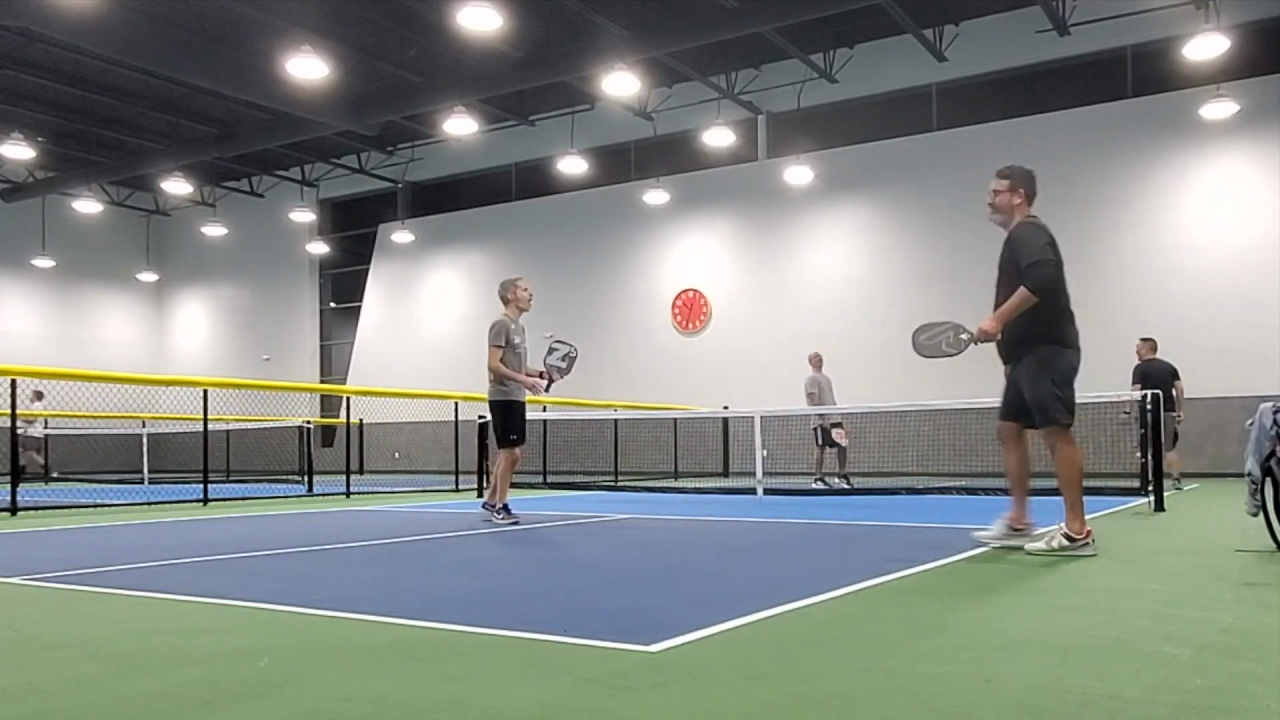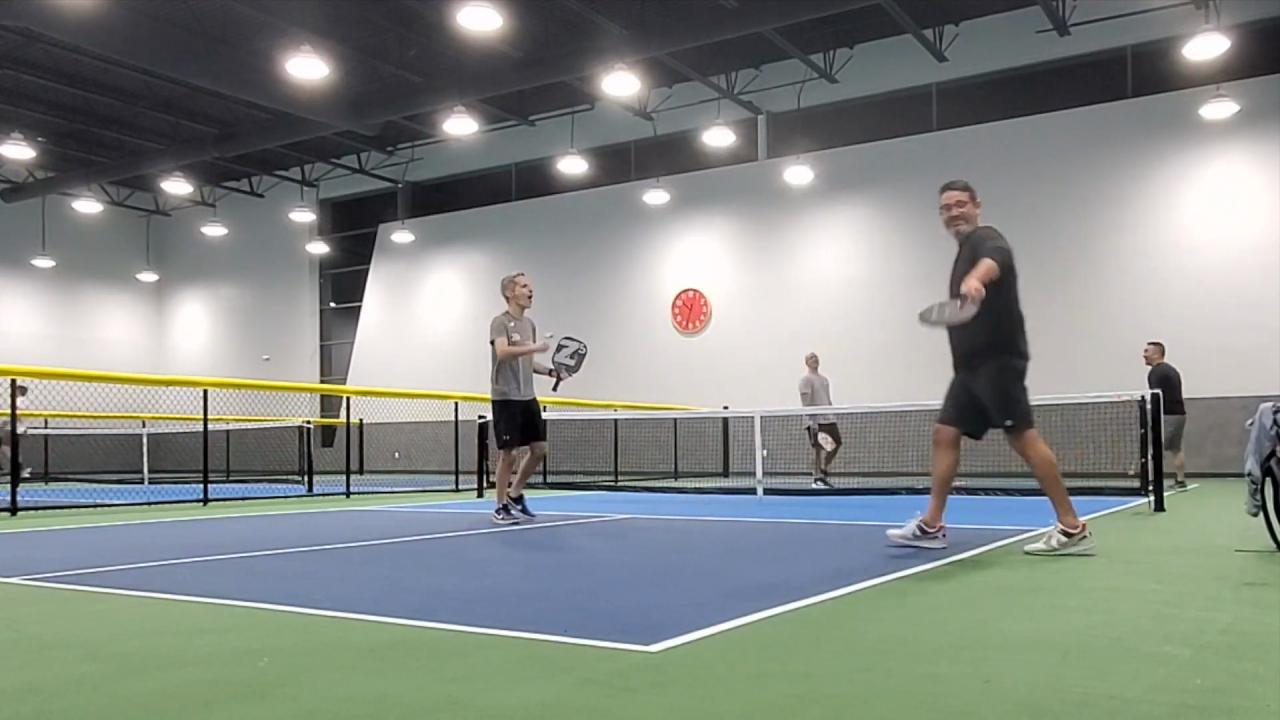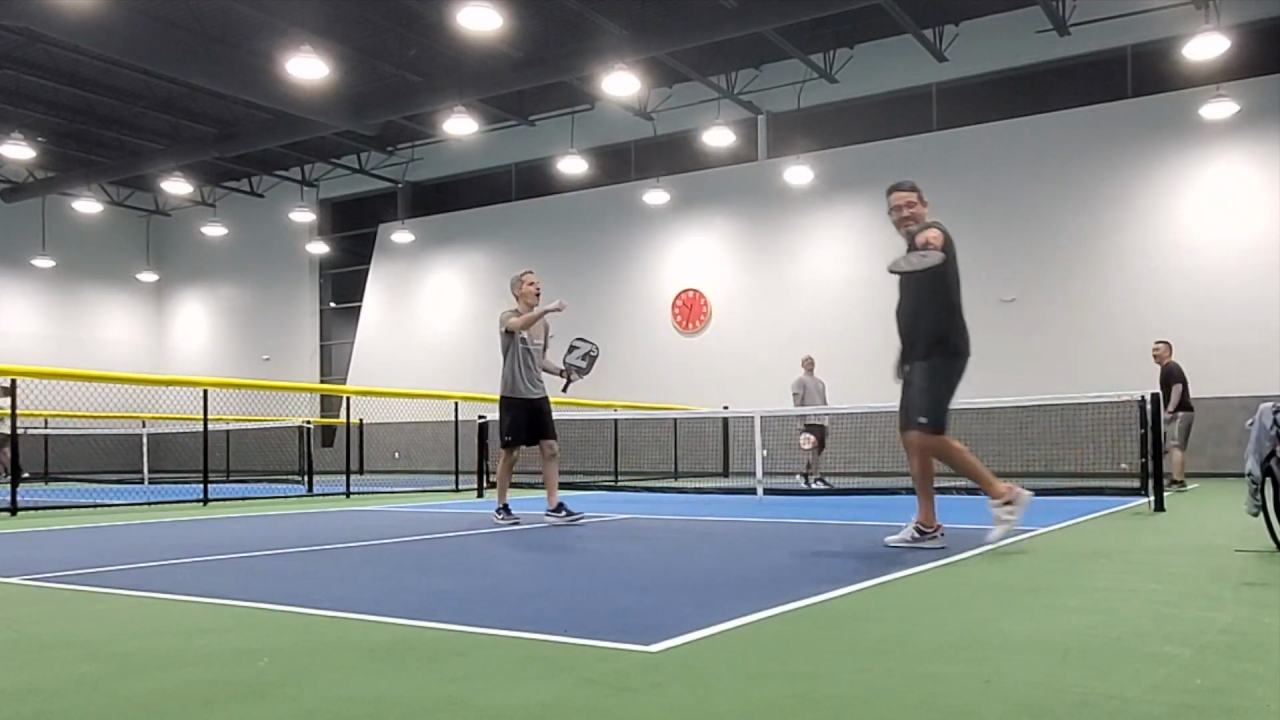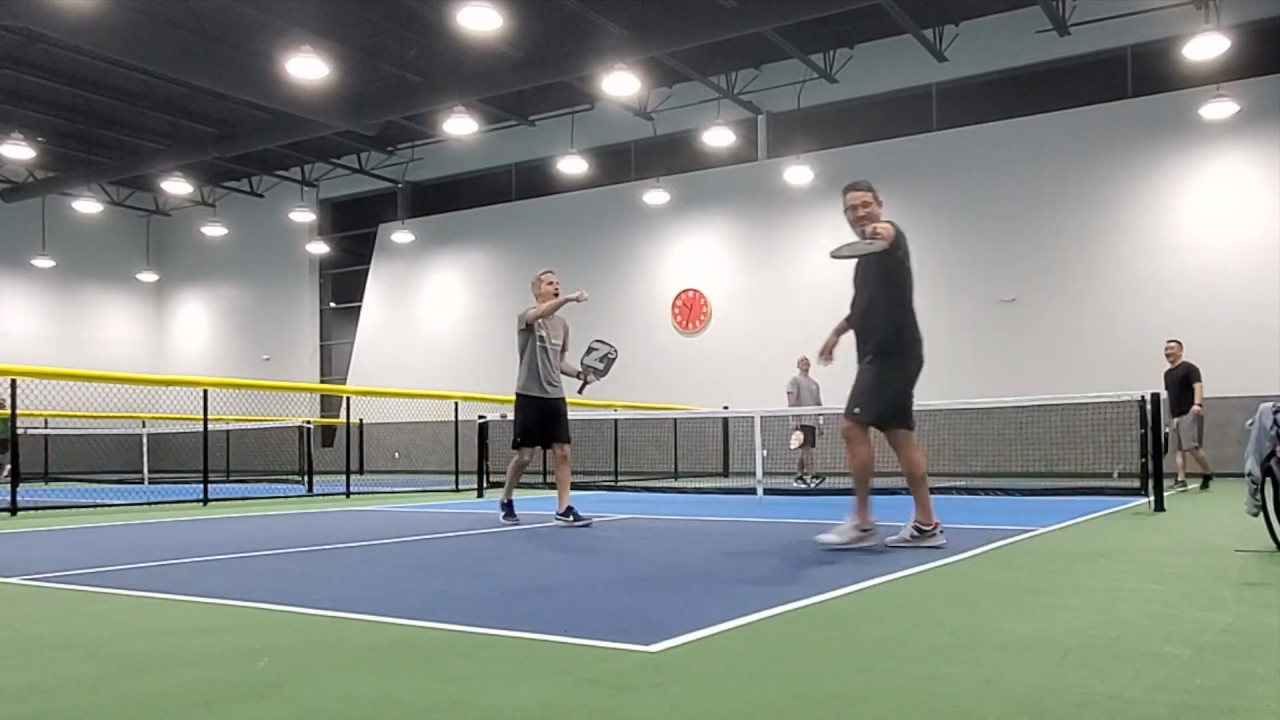
dt=0.2s
person 1, frame 1
left shoulder: (1027, 233)
right shoulder: (1026, 235)
left elbow: (1040, 281)
left wrist: (997, 320)
right wrist: (1011, 345)
left hip: (1045, 349)
right hip: (1034, 350)
left knee: (1057, 432)
right knee: (1008, 430)
left ankle: (1077, 532)
right ankle: (1017, 521)
person 1, frame 2
left shoulder: (984, 239)
right shoulder: (965, 252)
left elbow: (995, 259)
left wrist: (975, 280)
left hip: (999, 357)
right hip: (974, 361)
left knee: (1023, 437)
right knee: (944, 435)
left ankle: (1072, 528)
right ankle: (931, 525)
person 1, frame 3
left shoulder: (932, 236)
right shoulder: (913, 254)
left elbow: (933, 235)
left wrist: (929, 236)
right wrist: (904, 353)
left hip: (940, 354)
right hip: (920, 356)
left knee: (924, 435)
right knee: (911, 438)
left ankle: (1003, 493)
right ankle: (927, 525)
person 1, frame 4
left shoulder: (886, 238)
right shoulder: (871, 253)
left elbow: (886, 232)
left wrist: (881, 230)
right wrist: (837, 332)
left hip: (892, 352)
right hip: (886, 354)
left knee: (853, 426)
right knee: (900, 434)
left ankle: (861, 523)
right ankle: (925, 524)
person 2, frame 1
left shoulder: (518, 326)
right shoulder: (501, 325)
right elbow: (493, 365)
left wrist: (539, 374)
right wrist: (523, 380)
left hip: (515, 398)
right hip: (503, 398)
left knee: (508, 453)
right knee: (511, 452)
left ankle: (491, 500)
right ankle: (500, 506)
person 2, frame 2
left shoulder: (529, 324)
right shoulder: (500, 322)
right elbow: (503, 352)
left wrist: (550, 371)
right wrist: (533, 348)
left hip: (528, 397)
right hip: (506, 398)
left knee: (539, 449)
right knee: (508, 453)
left ankle: (515, 493)
right ankle: (501, 506)
person 2, frame 3
left shoulder: (542, 325)
right shoulder: (508, 317)
right elbow: (521, 324)
left wrist: (561, 372)
right wrist: (548, 309)
left hip: (538, 396)
right hip: (513, 396)
left knee: (550, 449)
right knee: (510, 453)
left ankle: (554, 506)
right ankle: (501, 507)
person 2, frame 4
left shoulder: (562, 324)
right shoulder: (527, 317)
right elbow: (541, 312)
left wrist: (579, 373)
right wrist: (569, 299)
left hip: (555, 397)
right hip: (529, 396)
left knee: (563, 453)
right knee: (524, 455)
left ankle: (564, 509)
right ankle: (506, 500)
